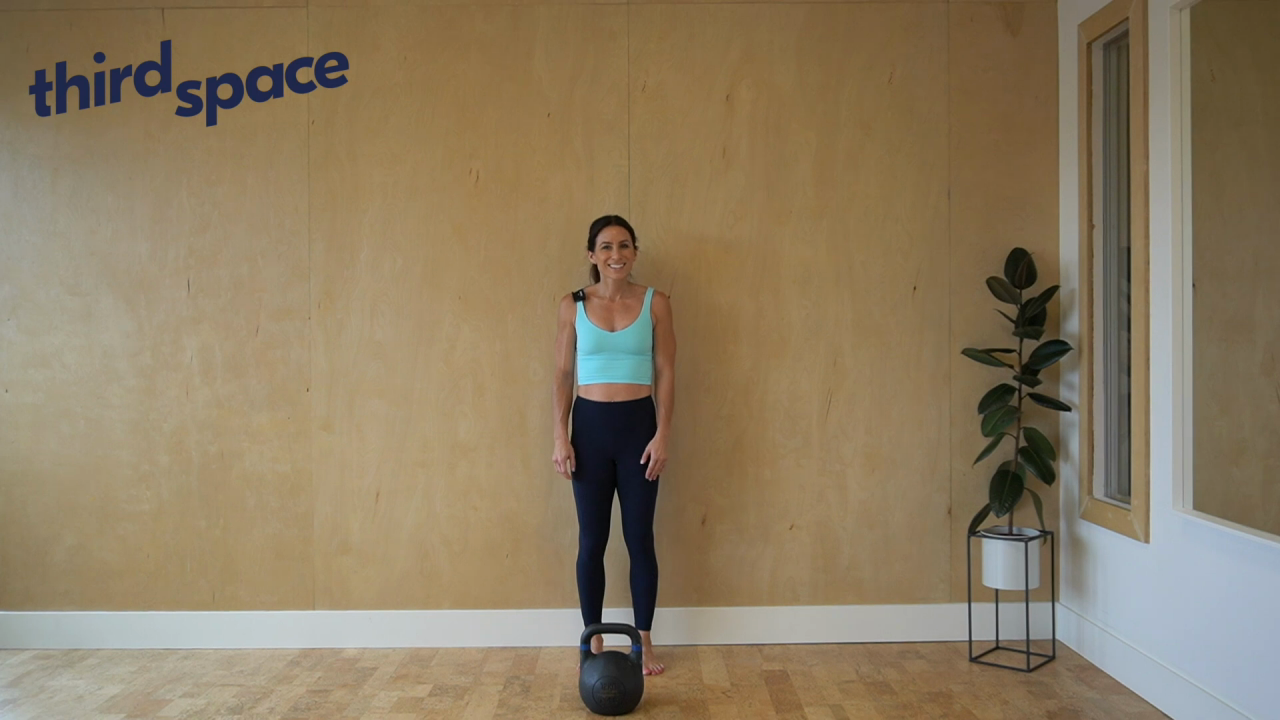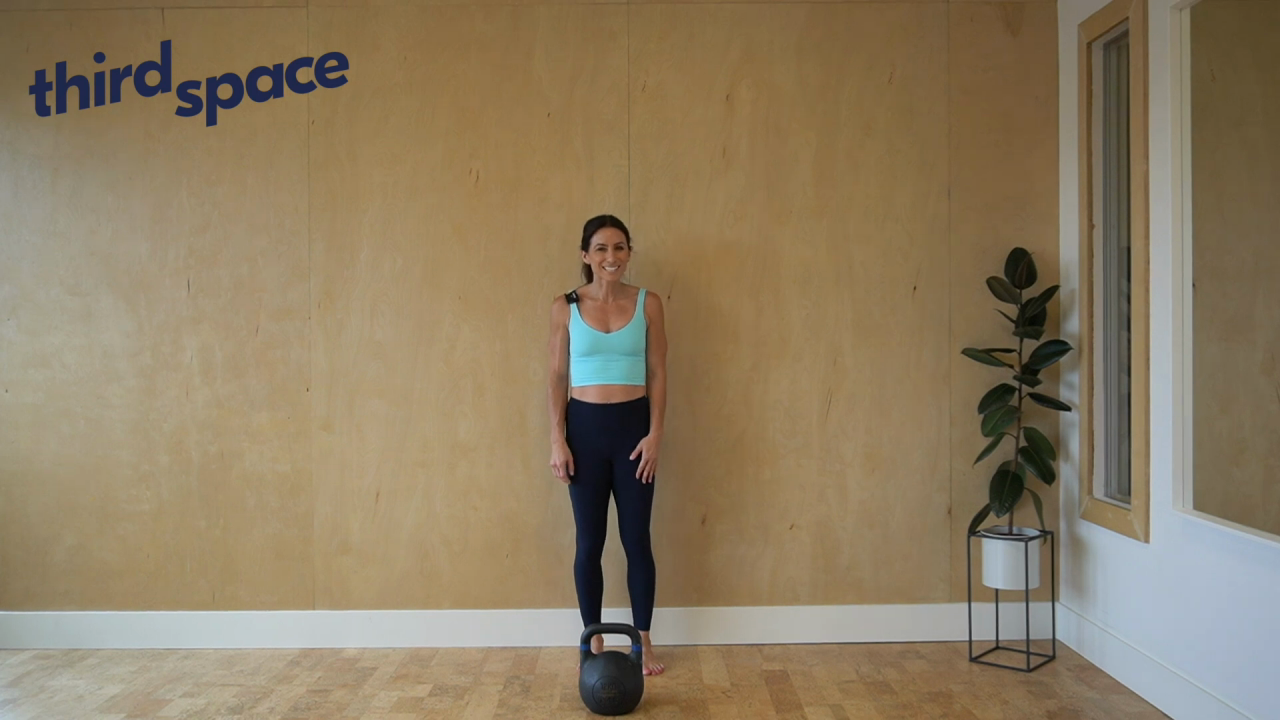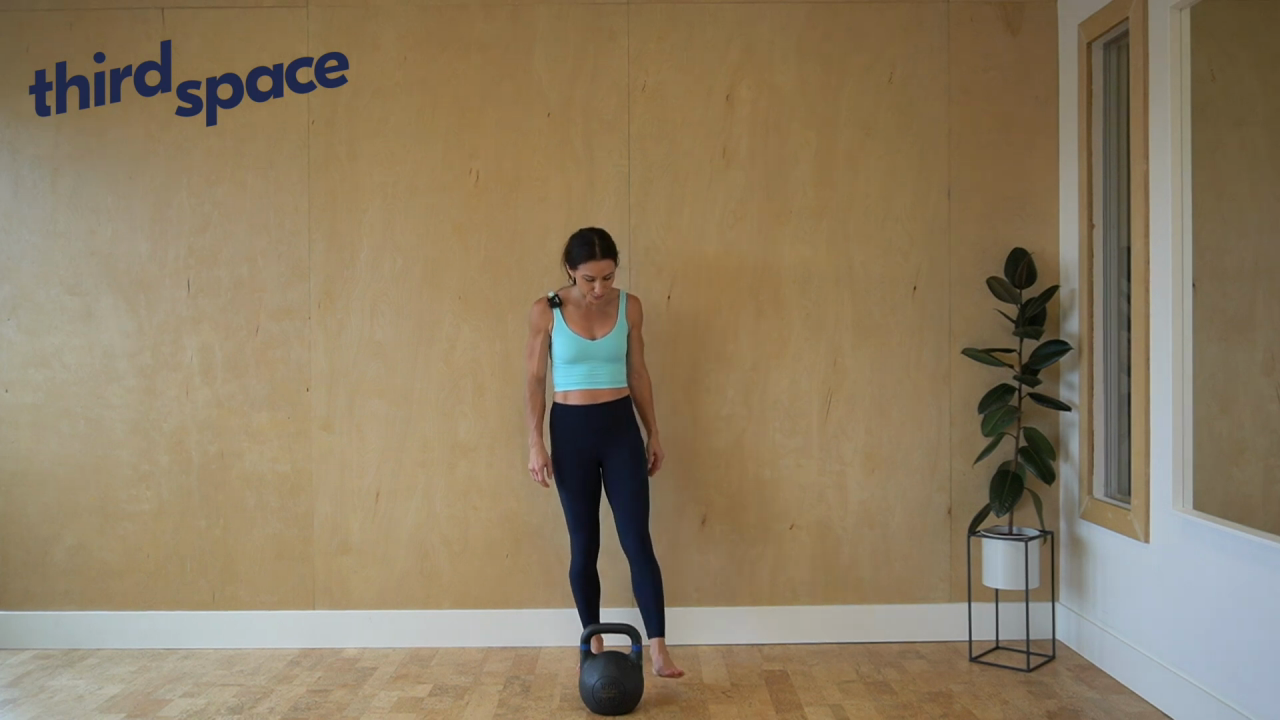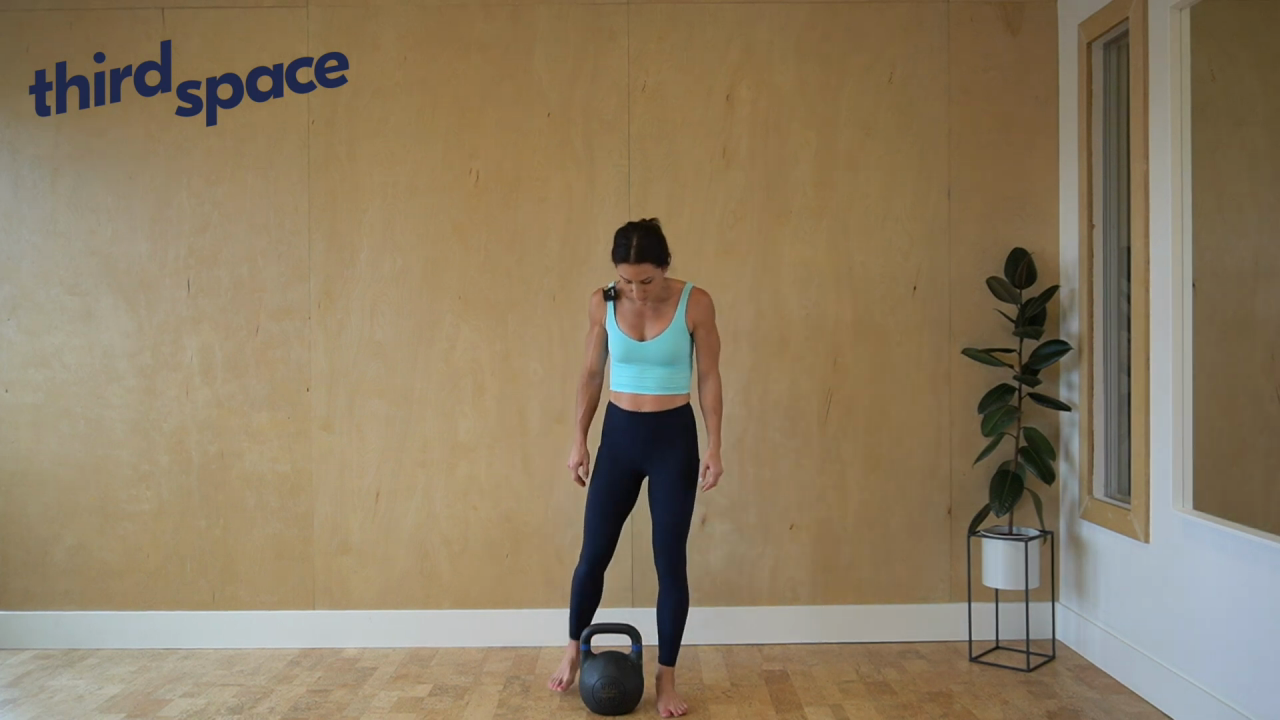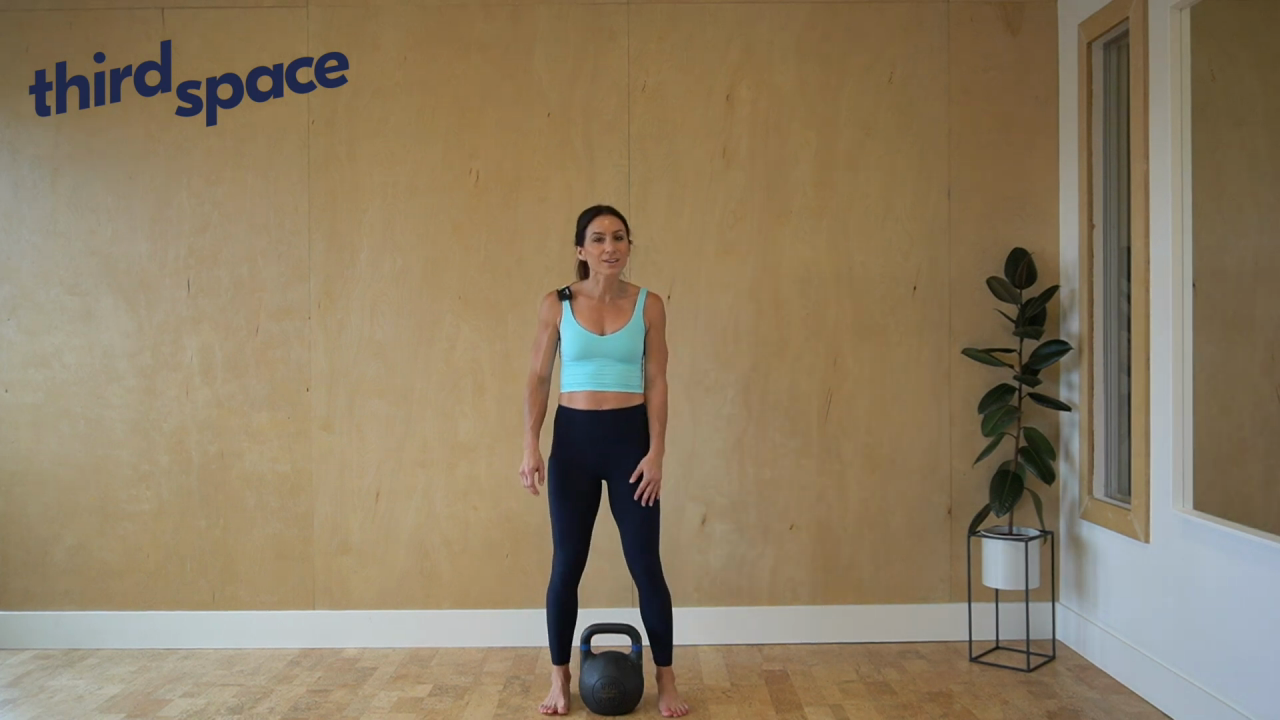
dt=1s
person 1, frame 1
left shoulder: (655, 302)
right shoulder: (573, 305)
left elbow: (664, 373)
right elbow: (563, 374)
left wrist: (662, 435)
right wrist: (560, 435)
left hip: (638, 426)
right hip: (589, 426)
left knee: (640, 538)
right knee: (592, 540)
left ankle: (644, 642)
right ankle: (594, 642)
person 1, frame 2
left shoulder: (648, 304)
right shoulder: (565, 307)
left elbow: (657, 373)
right elbow: (557, 377)
left wrist: (654, 434)
right wrist: (557, 439)
left hip: (633, 426)
right hip: (585, 428)
left knee: (636, 540)
right knee: (589, 541)
left ankle: (643, 642)
right ankle: (594, 641)
person 1, frame 3
left shoulder: (629, 307)
right shoulder: (546, 310)
left elbow: (637, 373)
right elbow: (535, 380)
left wrist: (653, 433)
right wrist: (535, 443)
left hip: (620, 428)
right hip: (571, 430)
left knee: (637, 541)
right knee: (584, 545)
left ankle: (658, 649)
right ankle: (594, 643)
person 1, frame 4
left shoulder: (695, 303)
right shoulder: (602, 302)
left elbow: (709, 378)
right elbow: (591, 373)
left wrist: (713, 447)
right wrist: (578, 440)
left hip: (673, 438)
right hip: (619, 435)
left knee: (670, 561)
right knee: (594, 554)
left ankle: (666, 678)
right ankle: (574, 649)
person 1, frame 5
left shoulder: (649, 305)
right shoulder: (556, 304)
left elbow: (655, 383)
right elbow: (538, 378)
left wrist: (656, 452)
right wrist: (530, 445)
left hip: (629, 439)
right hip: (573, 438)
left knee: (645, 565)
right knee: (567, 565)
left ankle: (665, 678)
right ankle: (560, 678)
